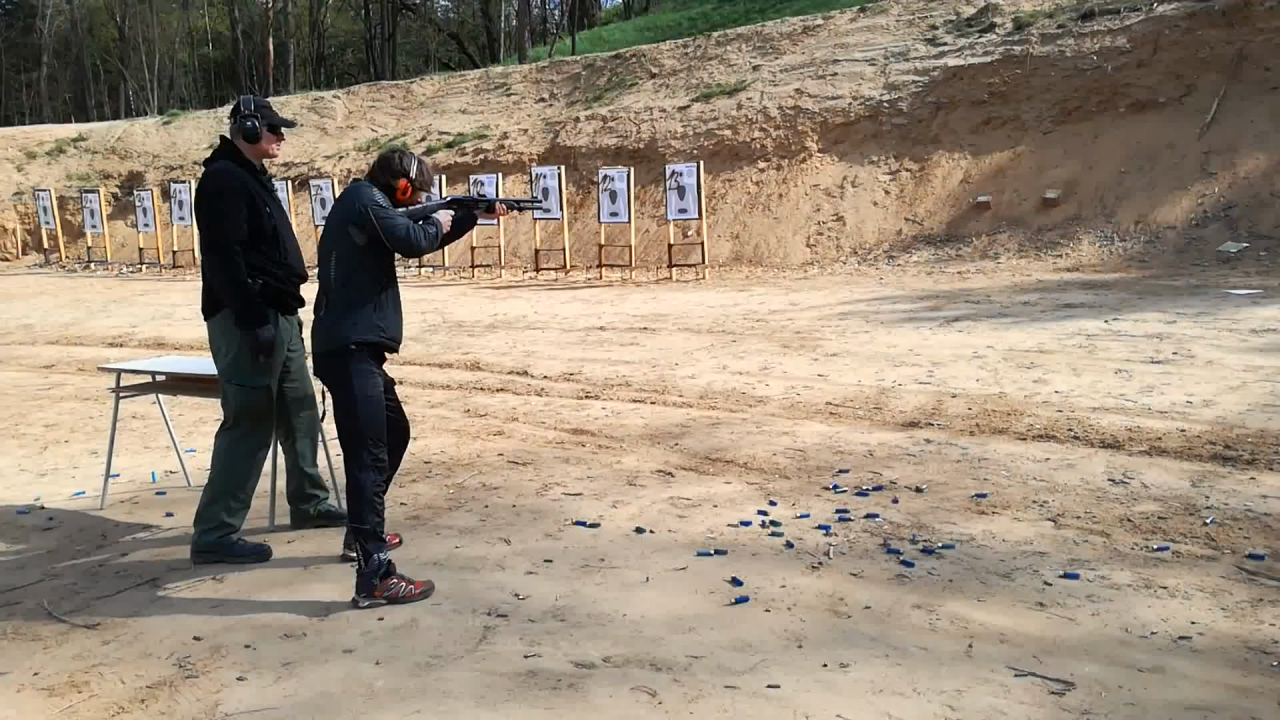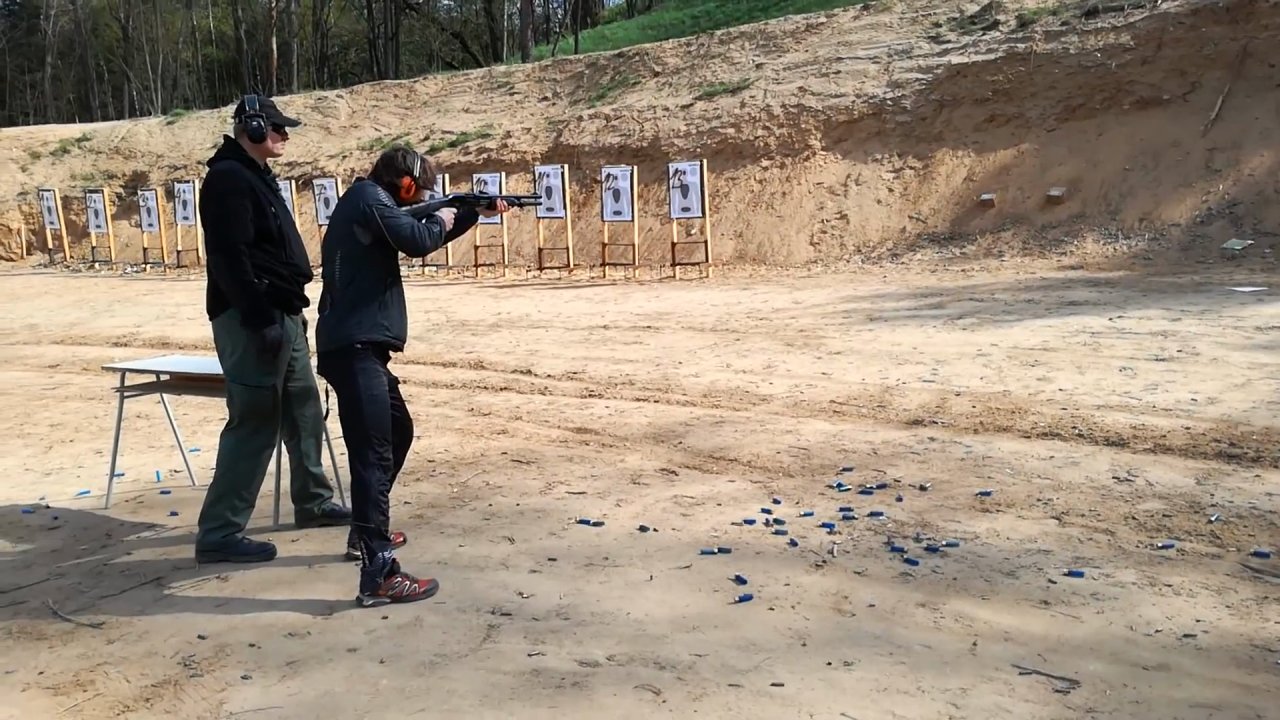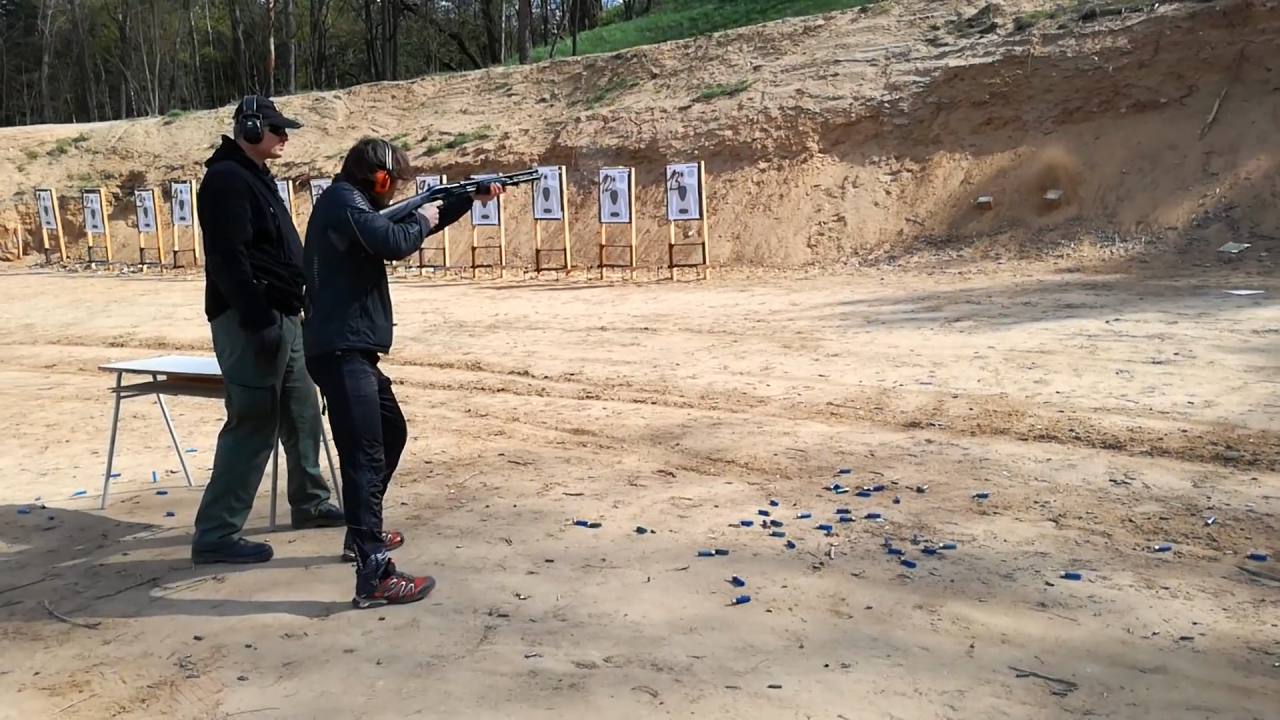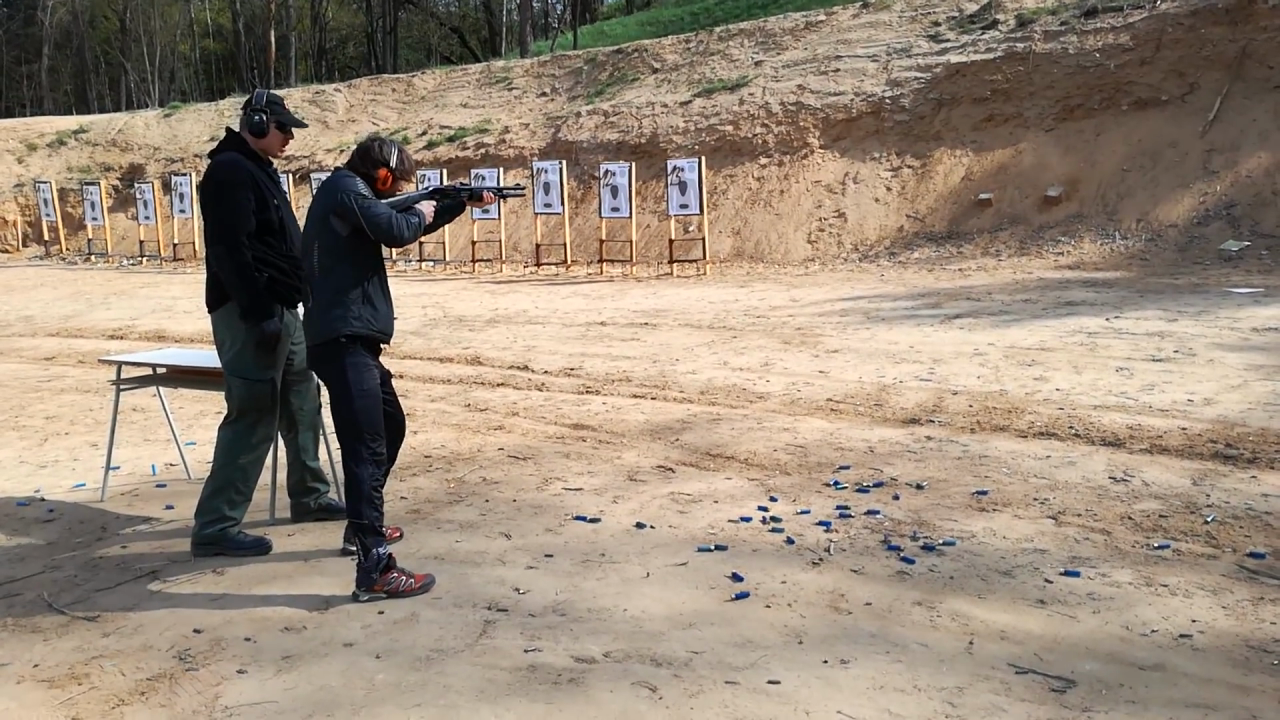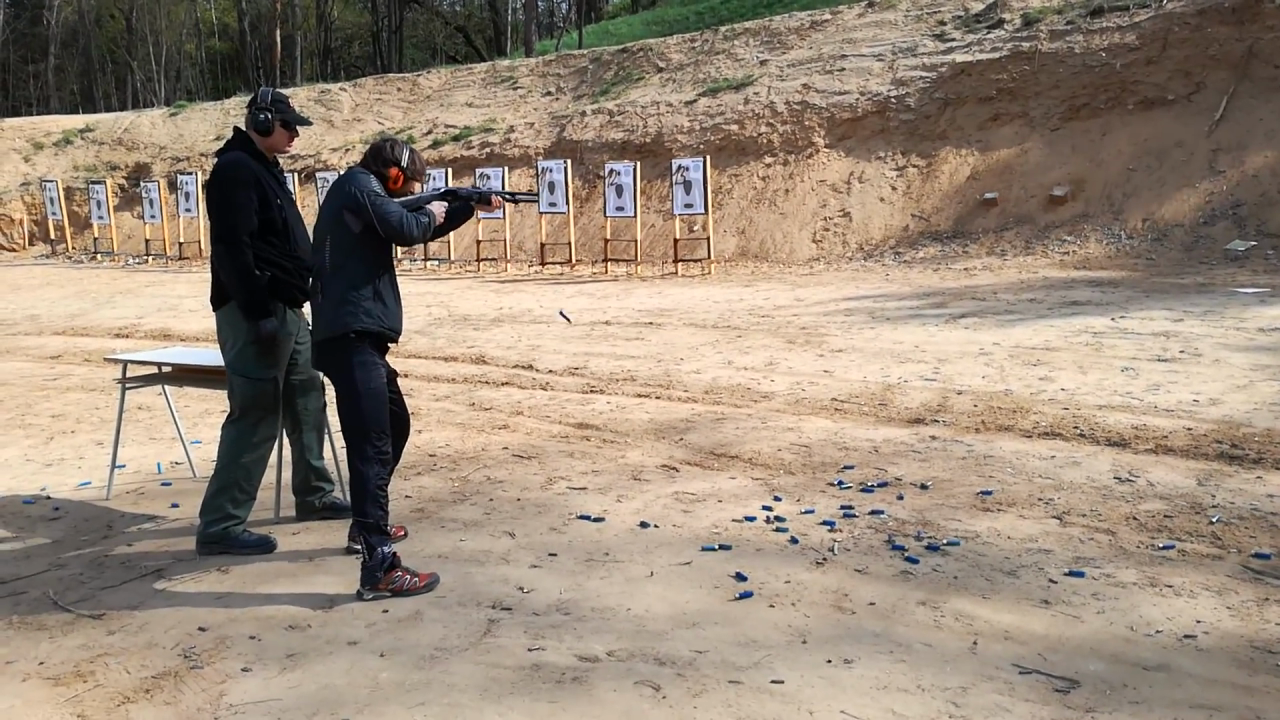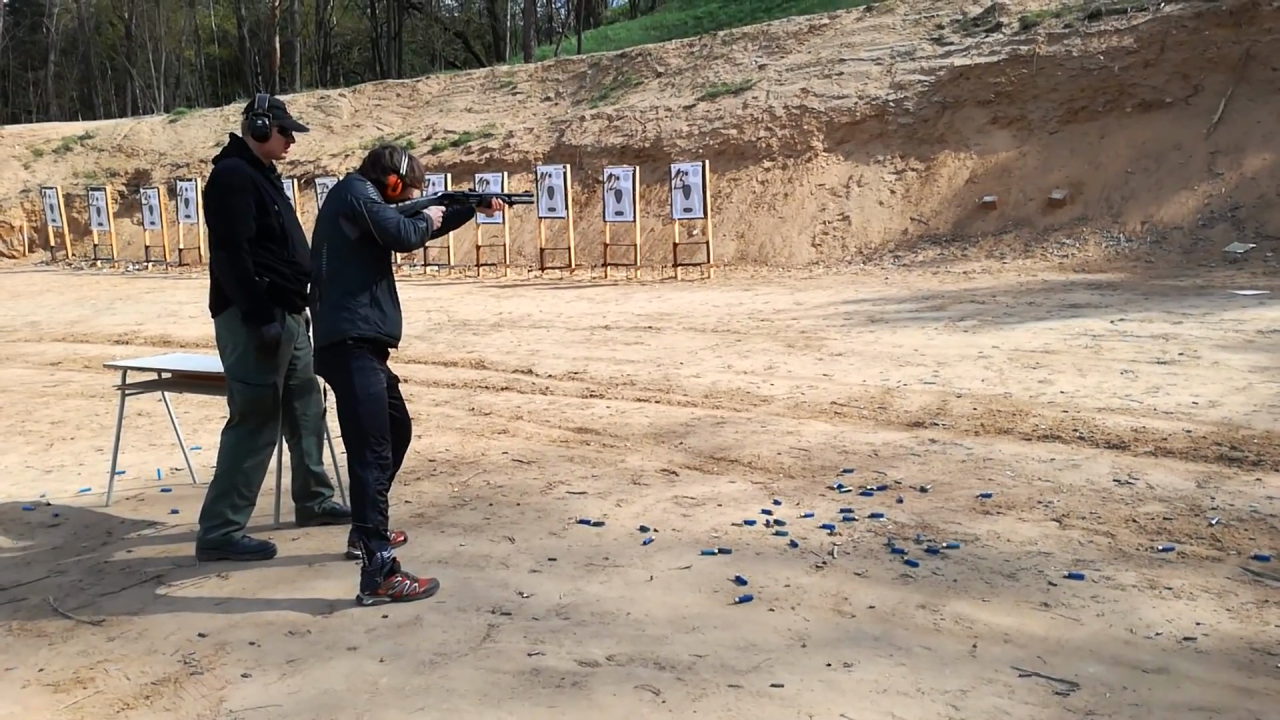
dt=0.7s
person 1, frame 1
left shoulder: (253, 176)
right shoulder: (223, 179)
right elbow: (223, 259)
left wrist: (286, 311)
right wrist: (253, 320)
left hip: (278, 315)
right hip: (247, 319)
left knee: (300, 412)
right knee: (249, 423)
left ankle: (309, 503)
right ankle: (215, 533)
person 1, frame 2
left shoulder: (256, 176)
right shoulder: (228, 178)
right elbow: (229, 259)
left wrist: (289, 311)
right wrist: (260, 320)
left hip: (281, 314)
right hip: (252, 320)
left knee: (303, 412)
right knee: (254, 423)
left ankle: (313, 502)
right ankle: (219, 533)
person 1, frame 3
left shoulder: (256, 176)
right shoulder: (226, 179)
right elbow: (228, 260)
left wrist: (289, 310)
right wrist: (258, 320)
left hip: (280, 315)
right hip: (250, 320)
left knee: (302, 413)
right knee: (253, 423)
left ankle: (310, 503)
right ankle: (216, 533)
person 1, frame 4
left shoulder: (258, 169)
right shoulder: (230, 171)
right elbow: (230, 251)
left wrist: (282, 307)
right wrist: (259, 313)
left hip: (281, 309)
right hip: (251, 314)
left knee: (301, 405)
right knee: (253, 417)
left ankle: (309, 496)
right ankle: (215, 527)
person 1, frame 5
left shoulder: (266, 169)
right shoulder: (235, 170)
right elbow: (232, 250)
left wrist: (288, 306)
right wrist: (259, 313)
left hip: (286, 309)
right hip: (255, 313)
left knee: (306, 404)
right knee: (255, 417)
left ankle: (314, 496)
right ankle: (220, 525)
person 1, frame 6
left shoulder: (262, 174)
right shoulder: (232, 176)
right elbow: (231, 255)
left wrist: (296, 306)
right wrist: (259, 318)
left hip: (286, 314)
right hip: (255, 318)
left knee: (305, 411)
right knee: (255, 421)
left ankle: (314, 501)
right ankle: (219, 531)
person 2, frame 1
left shoulder: (370, 204)
right shoulder: (363, 197)
left elbow: (413, 237)
right elbow: (413, 241)
left wrist: (474, 215)
right wrist: (437, 221)
left hip: (358, 345)
right hip: (348, 348)
left knee: (394, 435)
right knee: (368, 455)
left ankle: (363, 532)
right ankle: (374, 576)
person 2, frame 2
left shoulder: (371, 202)
right shoulder: (368, 197)
left elbow: (413, 233)
right elbow: (417, 240)
left wrist: (475, 213)
right wrist: (440, 219)
left hip: (362, 344)
right hip: (354, 347)
left knee: (398, 433)
right knee: (374, 454)
left ankle: (368, 531)
right ankle: (379, 575)
person 2, frame 3
left shoulder: (355, 202)
right shoulder: (344, 200)
left elbow: (410, 226)
right elbow: (394, 244)
left wrist: (470, 198)
right wrist: (421, 220)
left hip: (354, 346)
right hip: (341, 350)
left knee: (391, 435)
right knee: (365, 456)
left ankle: (363, 532)
right ankle: (375, 576)
person 2, frame 4
left shoulder: (353, 194)
right shoulder: (345, 187)
left elbow: (403, 222)
right elbow: (395, 231)
left wrist: (464, 203)
right wrist: (419, 213)
left hip: (354, 337)
right hip: (343, 340)
left knee: (390, 429)
right knee: (366, 448)
left ankle: (362, 527)
right ankle: (375, 570)
person 2, frame 5
left shoulder: (366, 194)
right shoulder: (357, 185)
left elbow: (416, 224)
right elbow: (405, 230)
left wrist: (472, 207)
right wrist: (429, 215)
left hip: (361, 335)
right hip: (351, 337)
left knee: (394, 427)
right knee: (371, 447)
left ankle: (368, 523)
right ankle: (379, 568)
person 2, frame 6
left shoulder: (367, 201)
right shoulder: (355, 191)
left elbow: (411, 225)
right elbow: (402, 234)
left wrist: (474, 208)
right wrist: (427, 219)
left hip: (363, 341)
right hip: (351, 344)
left knee: (396, 432)
right knee: (372, 452)
left ankle: (368, 529)
right ankle: (379, 573)
